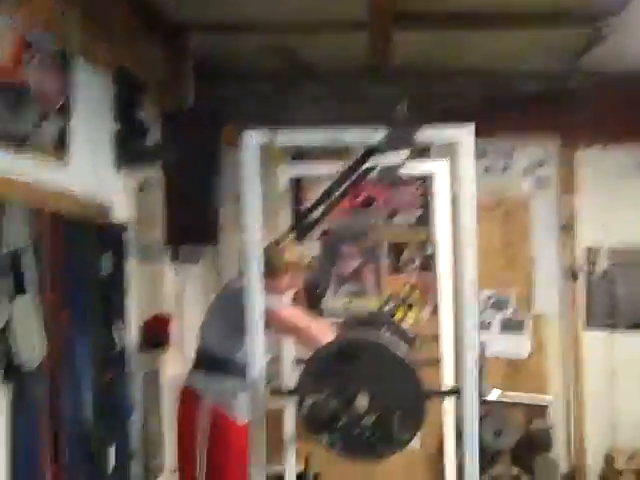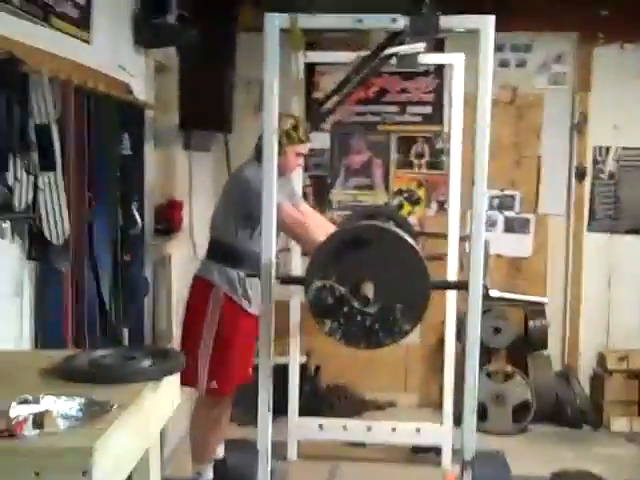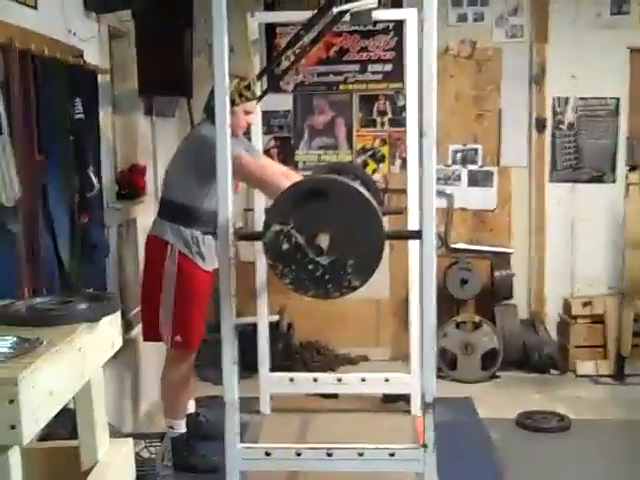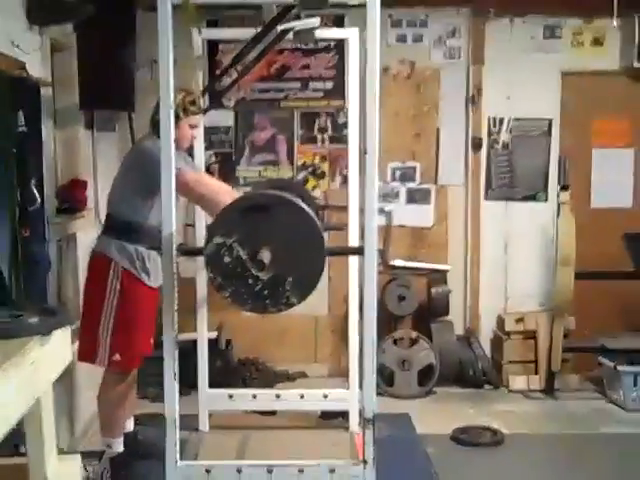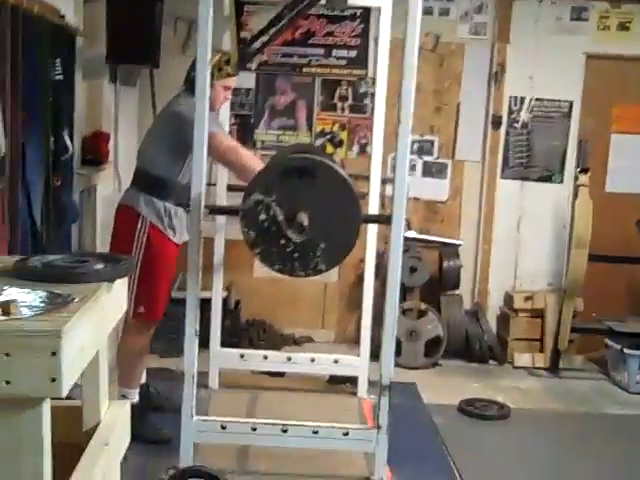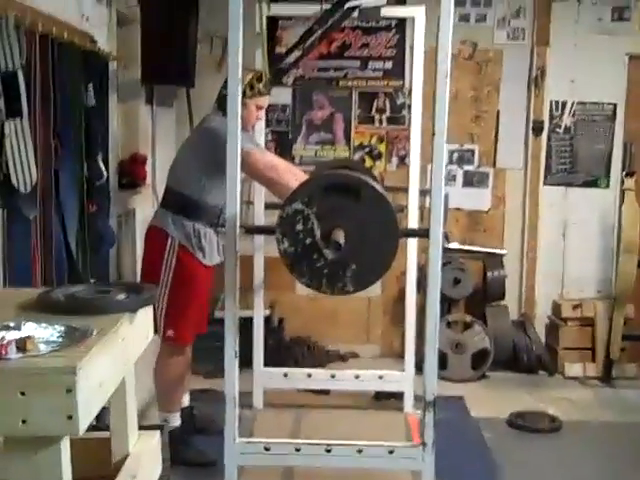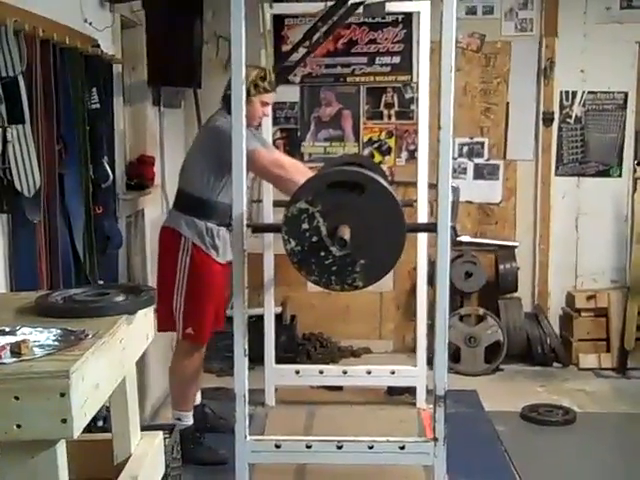
dt=0.7s
person 1, frame 1
left shoulder: (268, 296)
right shoulder: (243, 290)
left elbow: (310, 322)
right elbow: (298, 326)
left hip: (236, 404)
right hip: (213, 402)
person 1, frame 2
left shoulder: (279, 182)
right shoulder: (252, 179)
left elbow: (315, 220)
right elbow: (299, 228)
left hip: (246, 293)
right hip: (222, 292)
left knee: (227, 387)
right knee: (213, 392)
person 1, frame 3
left shoulder: (231, 141)
right shoulder: (207, 139)
left elbow: (275, 168)
right elbow: (262, 178)
left hip: (199, 248)
right hip: (177, 247)
left knee: (191, 341)
right knee: (181, 346)
left ankle: (188, 416)
right ankle: (175, 440)
person 1, frame 4
left shoulder: (172, 156)
right shoulder: (150, 153)
left elbow: (214, 186)
right elbow: (202, 193)
left hip: (144, 266)
right hip: (121, 266)
left knee: (132, 359)
right knee: (118, 365)
left ankle: (126, 434)
person 1, frame 5
left shoulder: (202, 115)
right shoulder: (185, 113)
left elbow: (241, 151)
right elbow: (233, 158)
left hip: (166, 220)
right hip: (146, 219)
left knee: (149, 314)
right knee: (139, 316)
left ankle: (139, 390)
right ankle: (128, 406)
person 1, frame 6
left shoulder: (234, 133)
right shoulder: (218, 130)
left elbow: (280, 165)
right elbow: (271, 175)
left hip: (198, 240)
right hip: (178, 240)
left knee: (186, 335)
right knee: (174, 339)
left ankle: (182, 411)
right ankle: (171, 433)
person 1, frame 7
left shoulder: (243, 132)
right shoulder: (224, 129)
left elbow: (288, 163)
right elbow: (277, 172)
left hip: (211, 240)
right hip: (191, 240)
left knee: (202, 335)
right knee: (191, 339)
left ankle: (195, 410)
right ankle: (183, 432)
